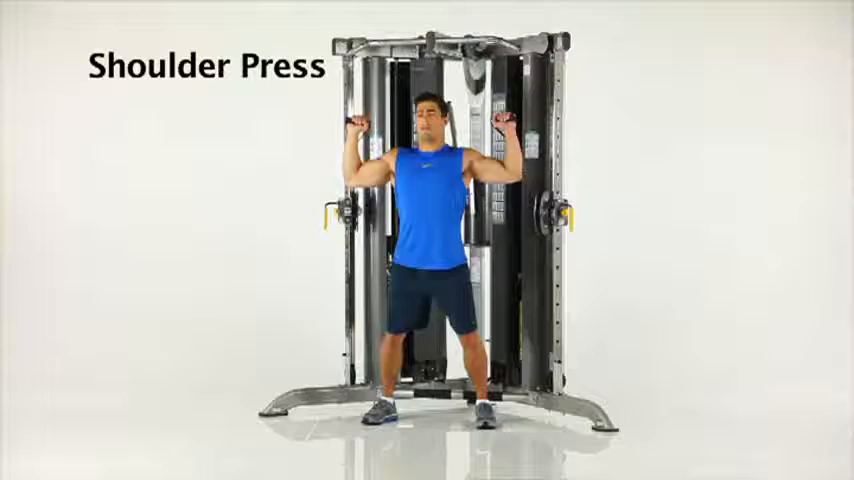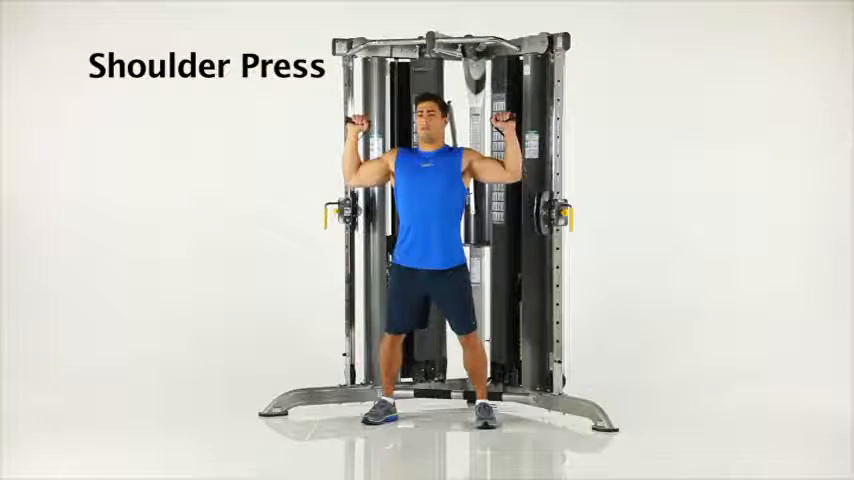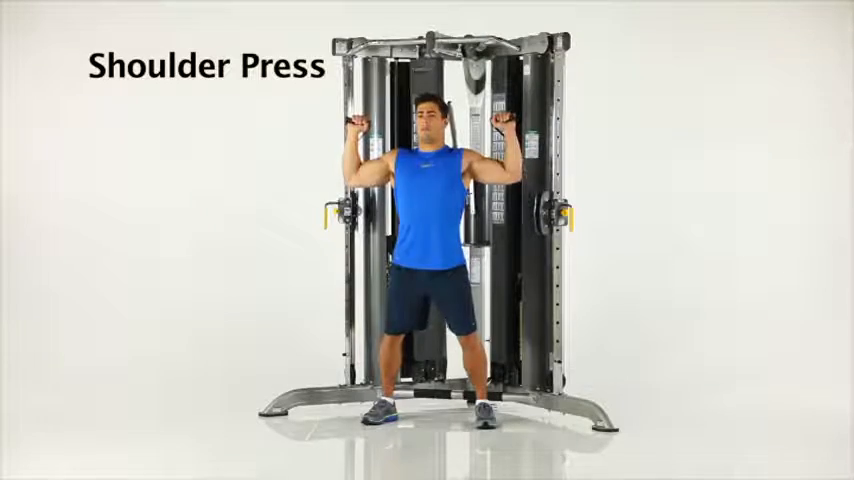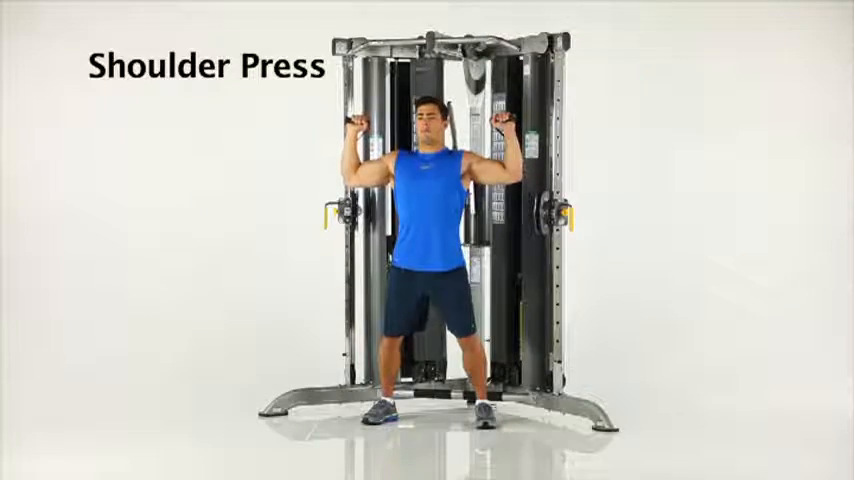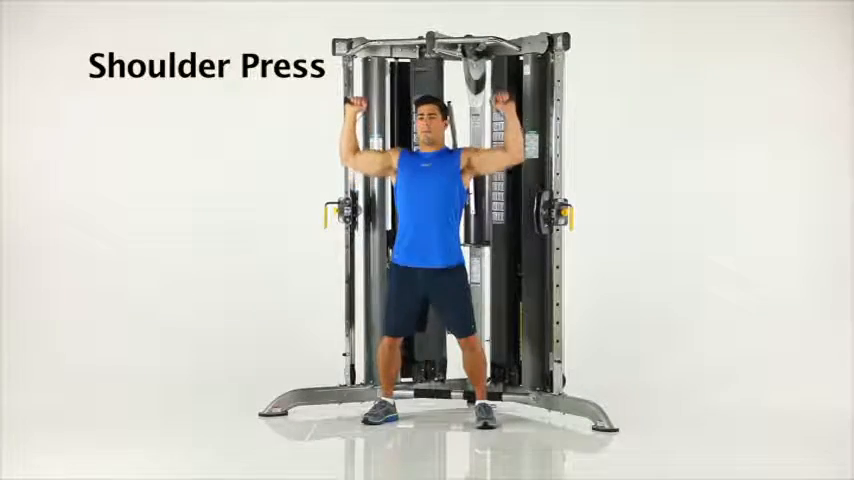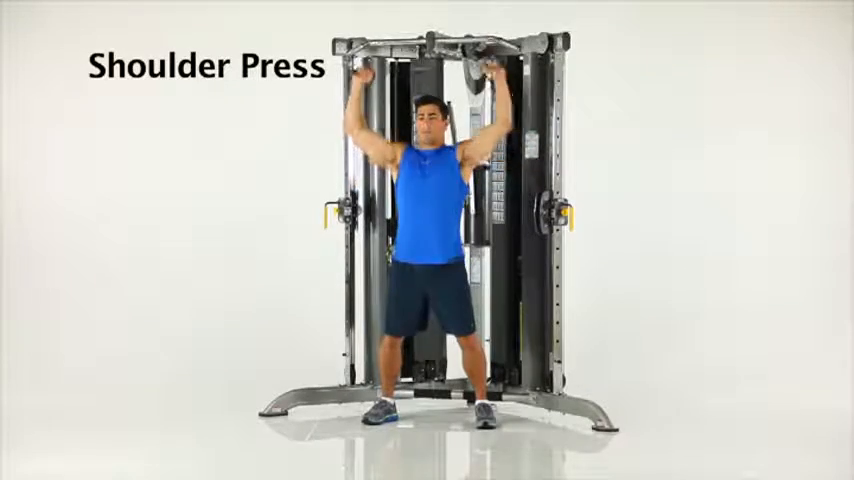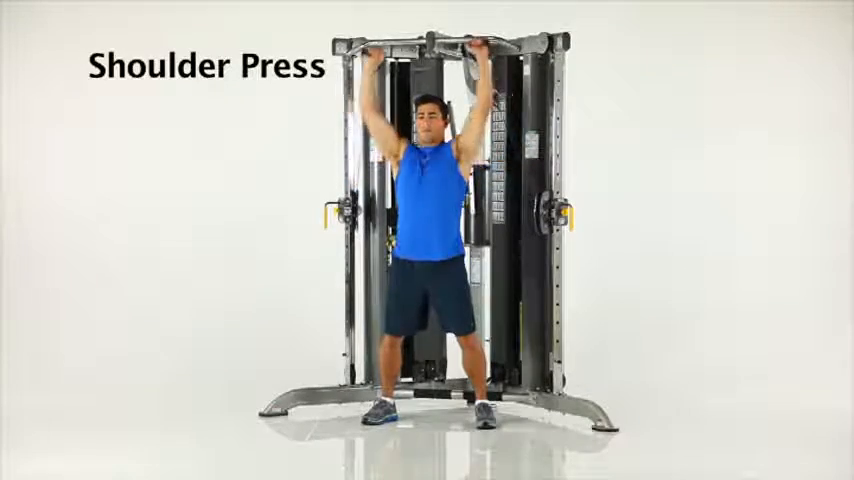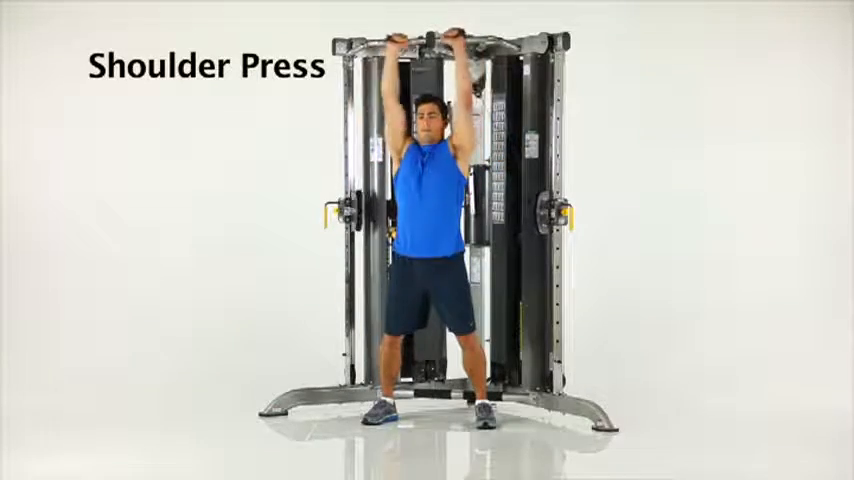
dt=0.2s
person 1, frame 1
left shoulder: (464, 159)
right shoulder: (396, 159)
left elbow: (512, 173)
right elbow: (352, 177)
left wrist: (509, 133)
right wrist: (352, 135)
left hip: (451, 266)
right hip: (407, 266)
left knee: (469, 336)
right knee: (393, 334)
left ankle: (482, 402)
right ankle: (386, 401)
person 1, frame 2
left shoulder: (464, 159)
right shoulder: (396, 159)
left elbow: (512, 174)
right elbow: (352, 177)
left wrist: (509, 132)
right wrist: (352, 134)
left hip: (450, 266)
right hip: (406, 266)
left knee: (469, 336)
right knee: (393, 335)
left ankle: (482, 402)
right ankle: (386, 401)
person 1, frame 3
left shoulder: (463, 160)
right shoulder: (396, 160)
left elbow: (512, 175)
right elbow: (351, 178)
left wrist: (509, 133)
right wrist: (352, 136)
left hip: (449, 267)
right hip: (405, 266)
left knee: (469, 337)
right knee: (392, 335)
left ankle: (482, 402)
right ankle: (386, 401)
person 1, frame 4
left shoulder: (463, 162)
right shoulder: (396, 161)
left elbow: (512, 174)
right elbow: (351, 177)
left wrist: (509, 133)
right wrist: (351, 135)
left hip: (449, 268)
right hip: (405, 267)
left knee: (468, 338)
right knee: (391, 337)
left ankle: (482, 403)
right ankle: (386, 401)
person 1, frame 5
left shoulder: (463, 160)
right shoulder: (397, 160)
left elbow: (513, 155)
right elbow: (350, 158)
left wrist: (510, 114)
right wrist: (351, 115)
left hip: (448, 267)
right hip: (405, 266)
left knee: (468, 338)
right knee: (390, 337)
left ankle: (482, 403)
right ankle: (386, 401)
person 1, frame 6
left shoulder: (462, 156)
right shoulder: (398, 156)
left elbow: (503, 125)
right elbow: (355, 131)
left wrist: (500, 81)
right wrist: (357, 87)
left hip: (448, 265)
right hip: (405, 265)
left knee: (468, 338)
right knee: (392, 337)
left ankle: (482, 402)
right ankle: (386, 401)
person 1, frame 7
left shoulder: (458, 153)
right shoulder: (400, 153)
left elbow: (483, 106)
right elbow: (369, 112)
left wrist: (483, 60)
right wrist: (369, 67)
left hip: (448, 263)
right hip: (405, 262)
left knee: (467, 337)
right knee: (392, 337)
left ankle: (482, 403)
right ankle: (386, 401)
person 1, frame 8
left shoulder: (456, 151)
right shoulder: (402, 151)
left elbow: (465, 100)
right elbow: (390, 101)
left wrist: (460, 51)
right wrist: (391, 54)
left hip: (447, 262)
right hip: (405, 261)
left knee: (467, 337)
right knee: (392, 336)
left ankle: (482, 402)
right ankle: (386, 401)
